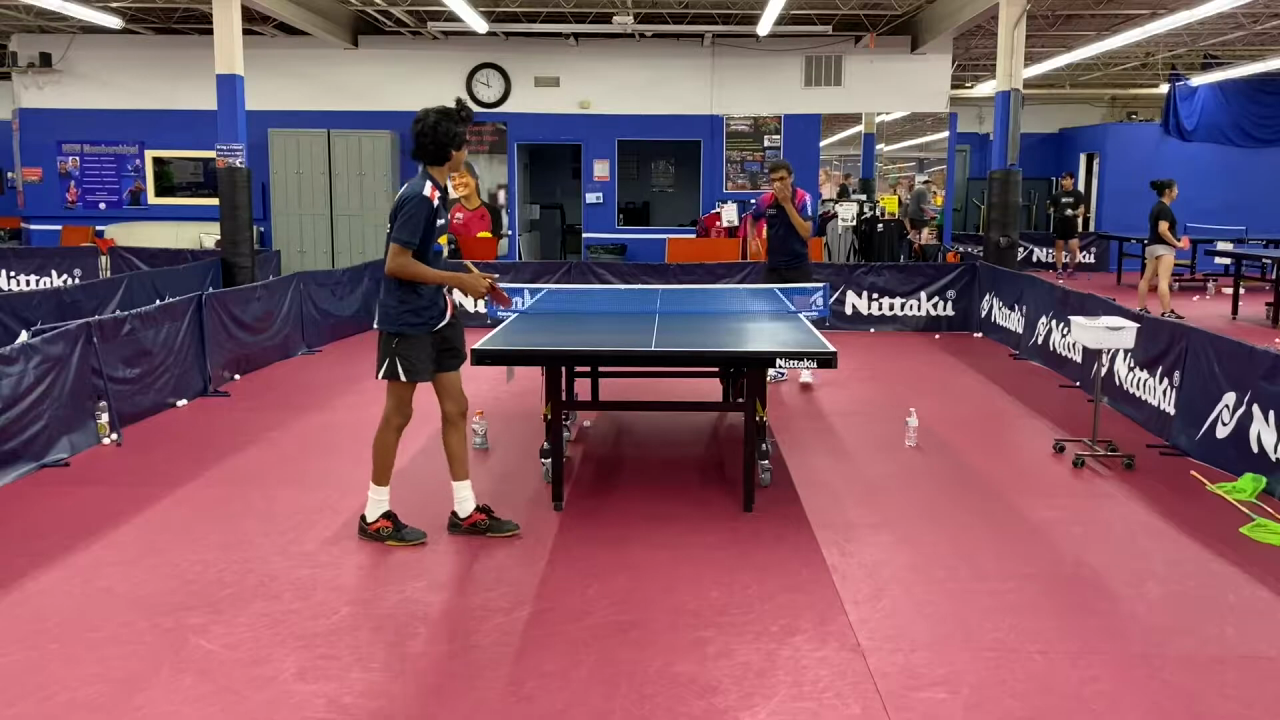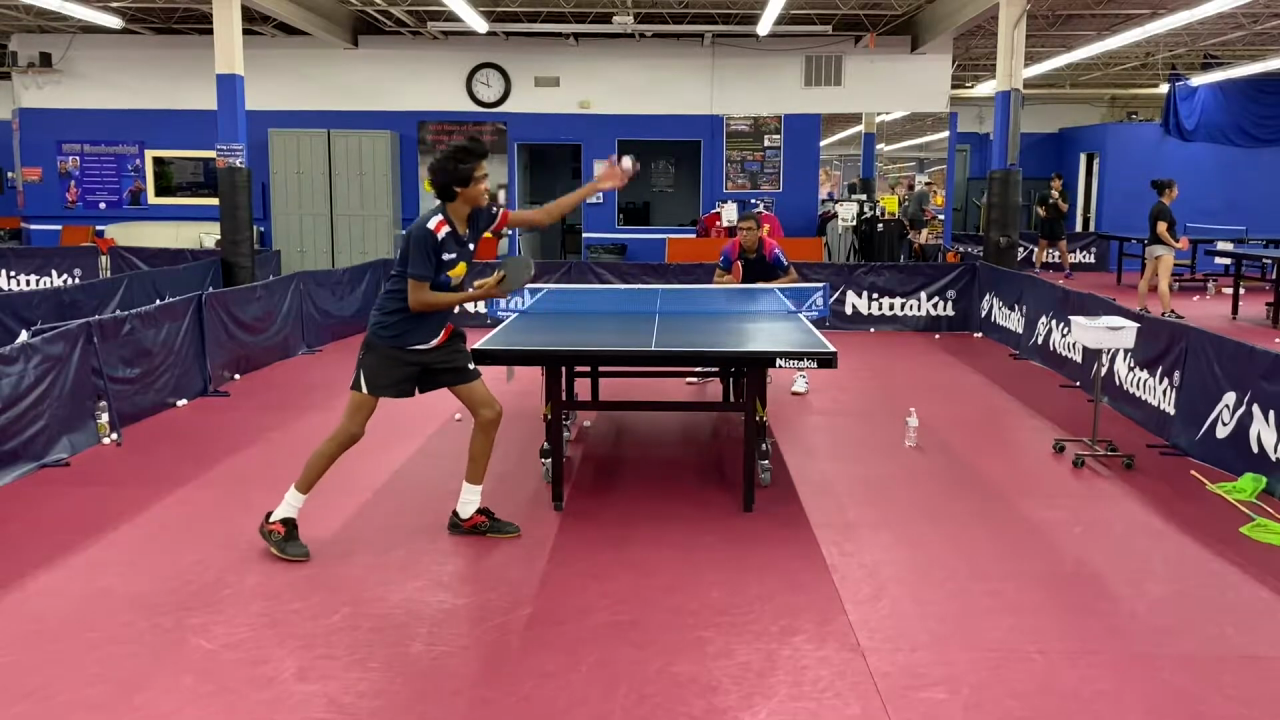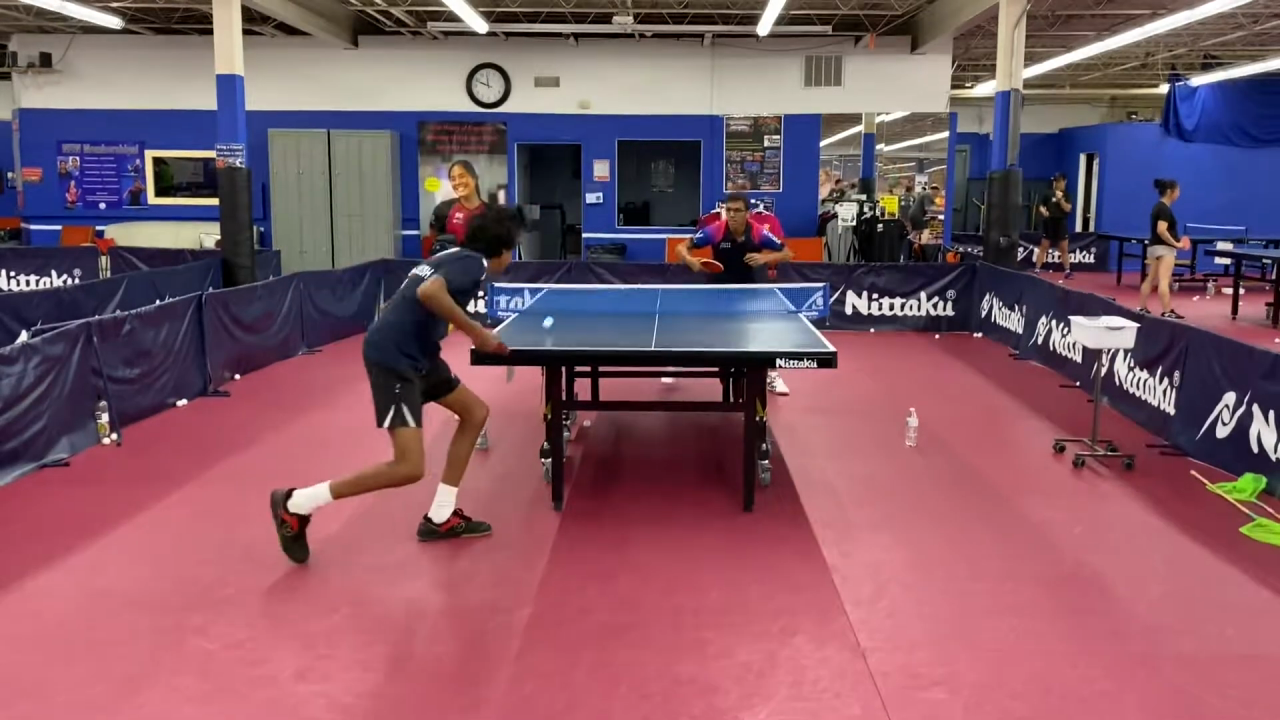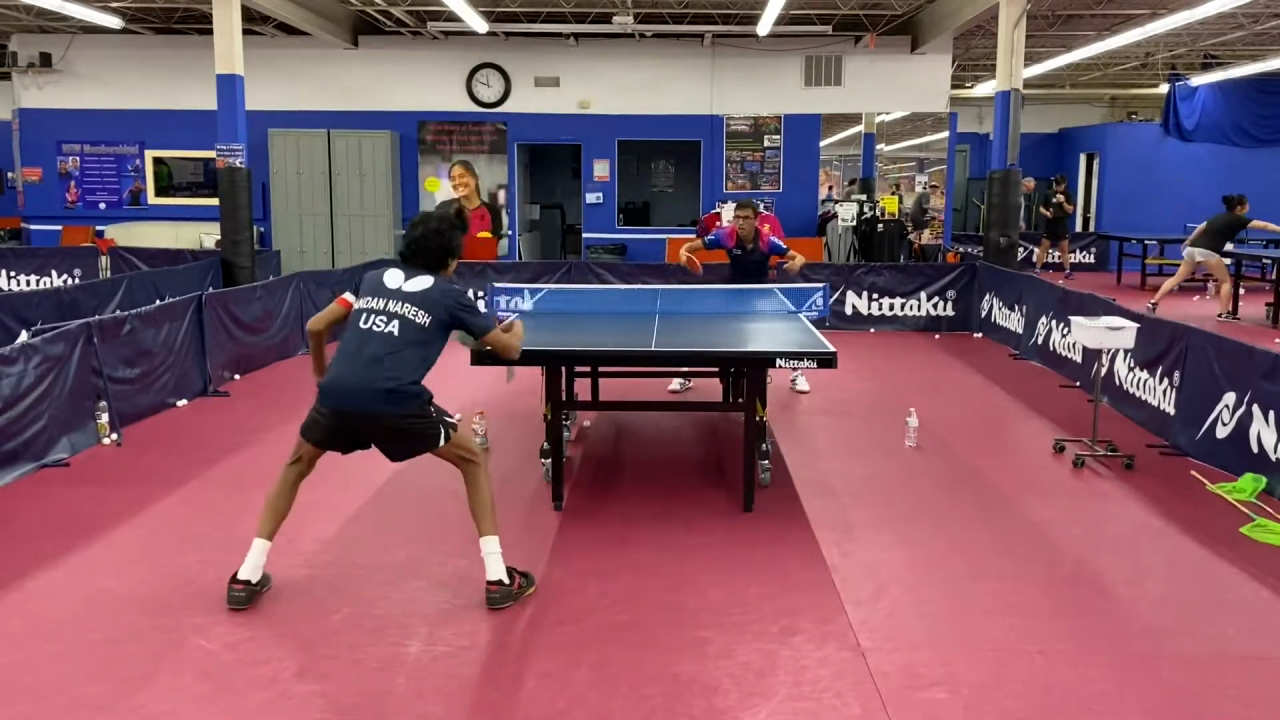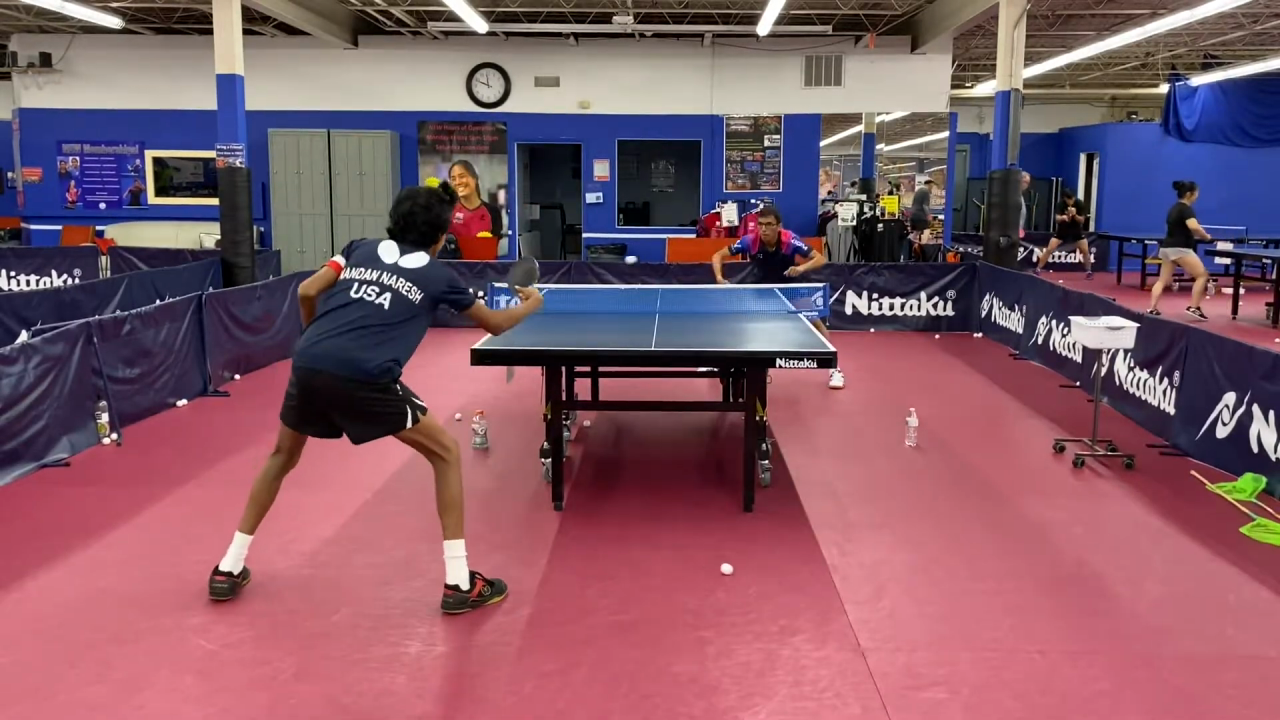
dt=1s
person 1, frame 1
left shoulder: (435, 192)
right shoulder: (419, 198)
right elbow: (397, 265)
left wrist: (456, 286)
right wrist: (459, 281)
left hip: (436, 320)
right hip: (407, 323)
left knee: (455, 409)
right knee: (398, 416)
left ankle: (465, 511)
right ankle: (375, 515)
person 1, frame 2
left shoulder: (476, 218)
right shoulder: (425, 232)
left elbow: (537, 217)
right elbow: (416, 299)
left wrist: (593, 188)
right wrist: (475, 293)
left hip: (439, 339)
right hip: (391, 340)
left knee: (489, 413)
right knee: (350, 430)
left ankle: (467, 513)
right ankle: (281, 517)
person 1, frame 3
left shoulder: (453, 258)
right shoulder: (473, 264)
left elbow: (404, 303)
right elbow: (428, 293)
right wrist: (479, 336)
left hip: (410, 354)
right hip: (394, 358)
left knee: (476, 413)
right knee: (408, 468)
left ankle: (441, 516)
right ankle: (298, 505)
person 1, frame 4
left shoulder: (370, 280)
right shoulder: (448, 296)
left elbow: (315, 328)
right elbow: (507, 350)
left wrist: (322, 371)
right wrist: (515, 334)
left hip: (338, 394)
right hip: (396, 403)
left knee: (297, 464)
right knee: (472, 459)
left ankle: (248, 575)
right ankle: (498, 577)
person 1, frame 5
left shoulder: (361, 248)
right shoulder: (439, 275)
left elbow: (307, 291)
right elbow: (496, 323)
right wrist: (528, 302)
left hip: (310, 365)
right hip: (366, 378)
left knee: (281, 456)
right knee: (446, 454)
left ankle: (229, 568)
right ankle: (458, 582)
person 2, frame 1
left shoulder: (803, 199)
right shoulder: (765, 201)
left elbow: (806, 233)
right elbow: (751, 222)
left wrist: (787, 203)
right wrist: (753, 242)
left hip: (798, 267)
right hip: (773, 267)
left ankle: (806, 366)
right ankle: (779, 366)
person 2, frame 2
left shoulder: (771, 248)
right shoulder: (730, 249)
left elbow: (794, 277)
right elbow: (716, 280)
left wrist: (769, 285)
right wrist: (725, 281)
left ankle: (800, 375)
right ankle: (710, 366)
person 2, frame 3
left shoulder: (759, 233)
right shoulder: (714, 231)
left elbow: (788, 254)
right elbow: (681, 247)
left wrist: (766, 257)
right wrist: (690, 260)
left hip: (747, 286)
right hip: (717, 284)
left ankle: (771, 375)
person 2, frame 4
left shoulder: (768, 239)
right shoulder: (725, 236)
left elbow: (798, 258)
right elbow: (690, 247)
left wrist: (796, 264)
right wrist: (684, 255)
left ankle: (797, 375)
right ankle: (687, 374)
person 2, frame 5
left shoulder: (790, 241)
right shoulder: (749, 242)
left elbow: (820, 260)
right elbow: (717, 257)
left wrist: (801, 268)
right wrist: (719, 280)
left knee: (814, 323)
left ankle: (833, 368)
